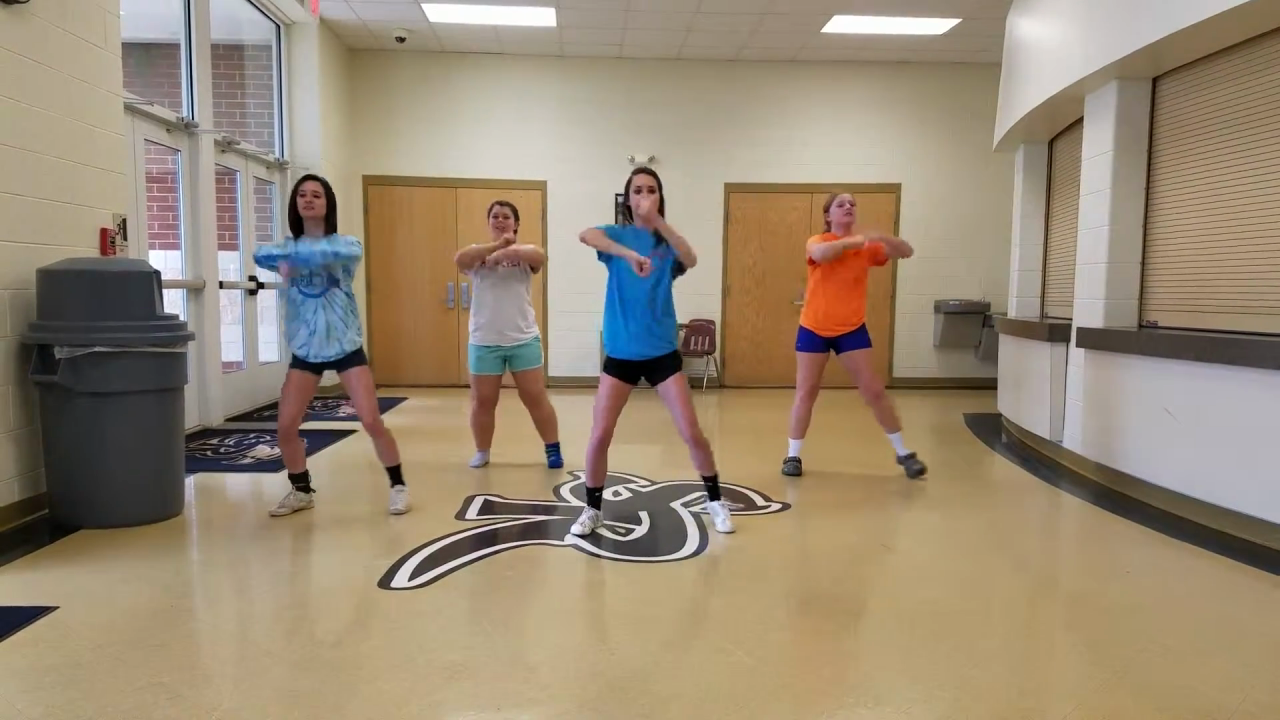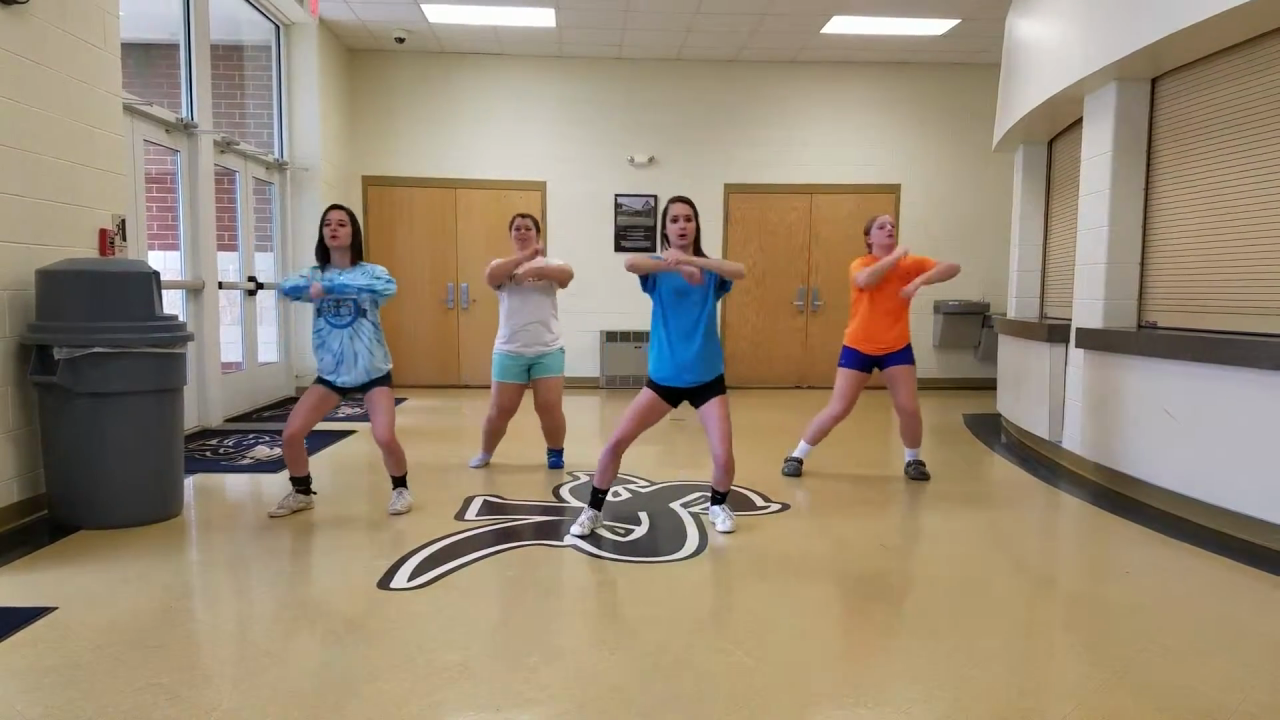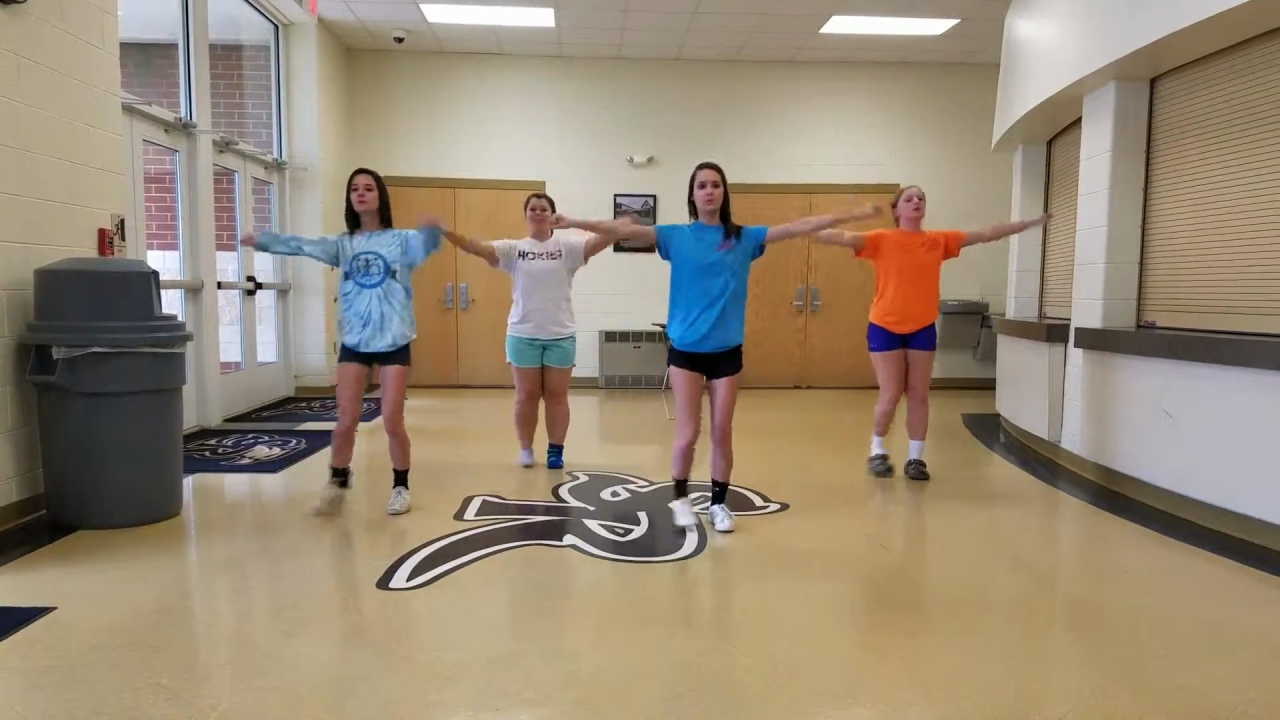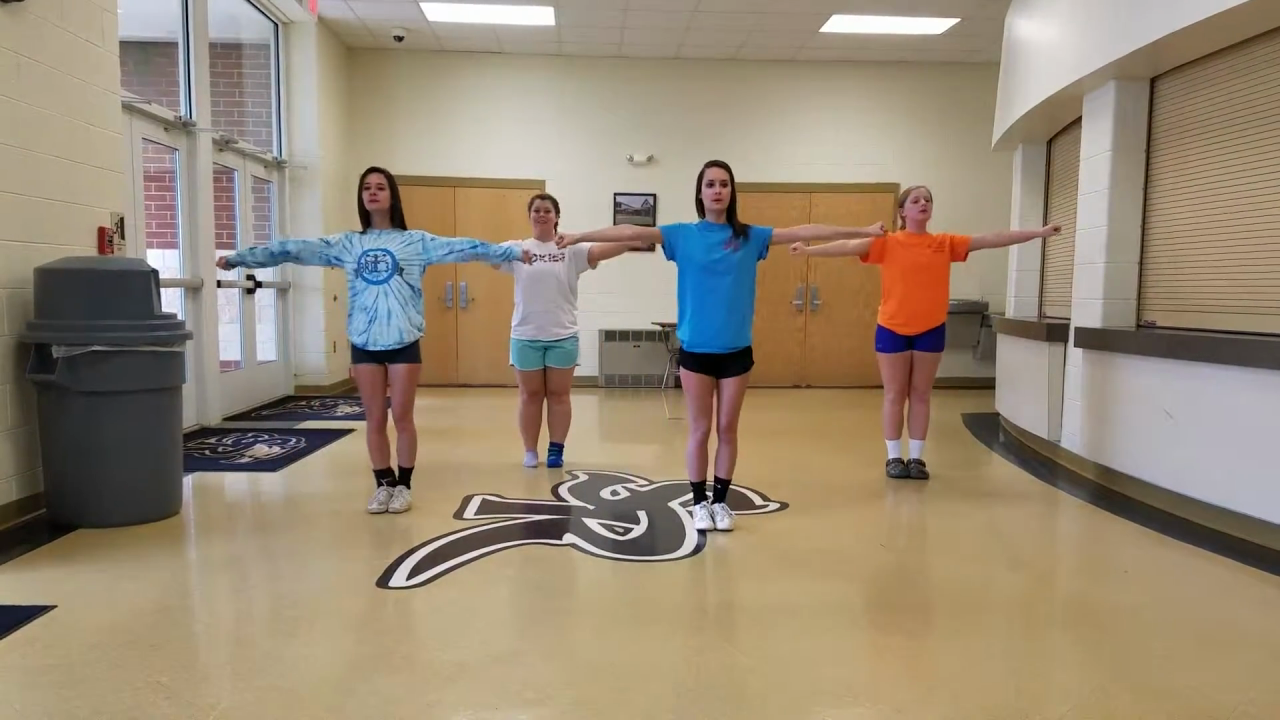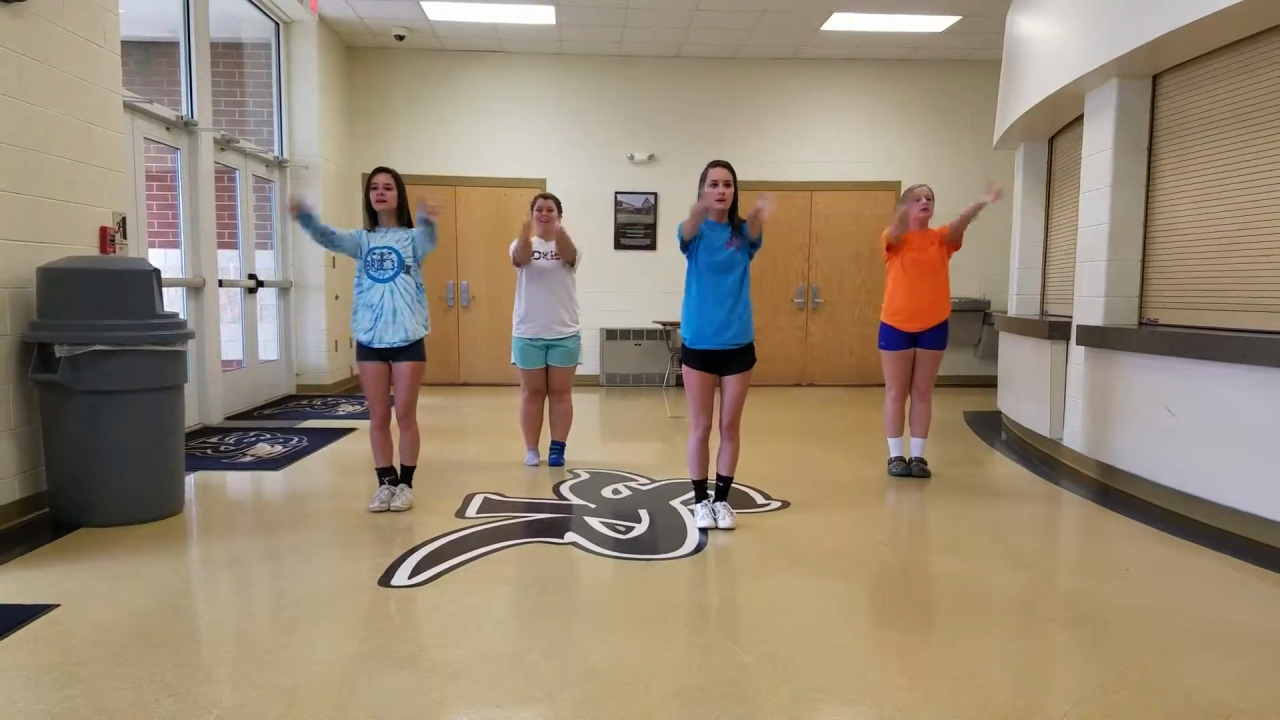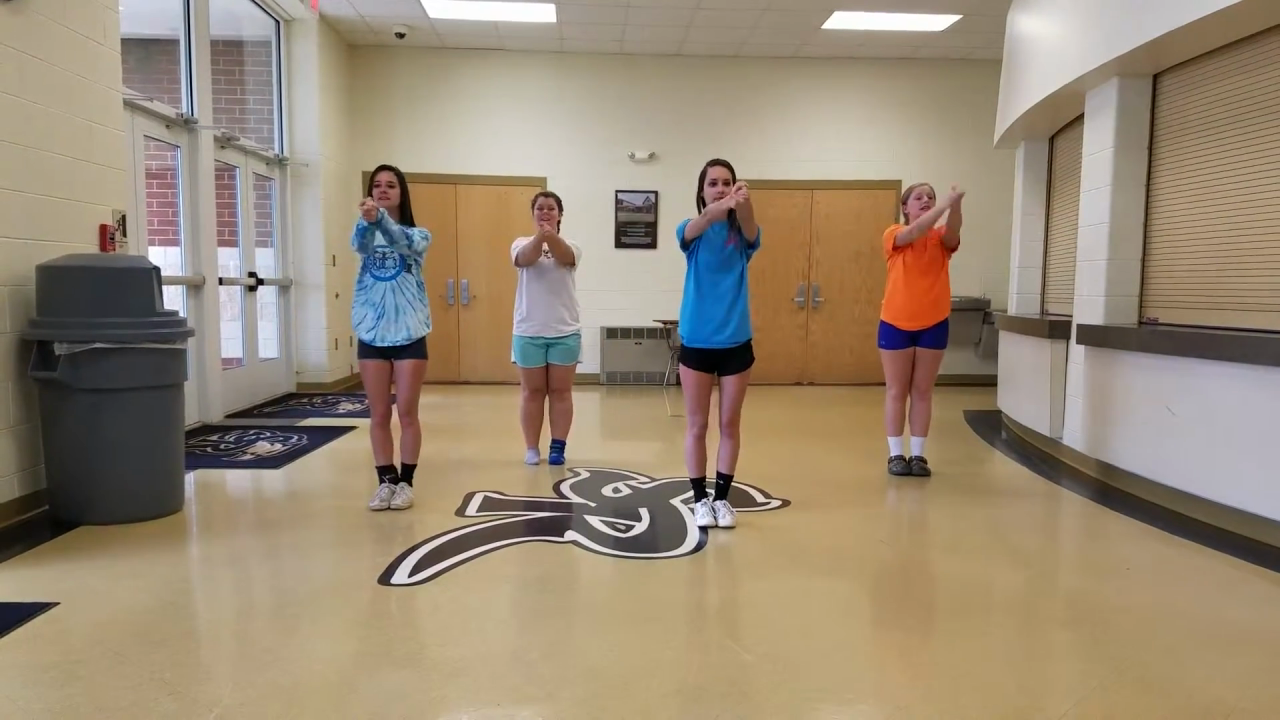
dt=0.3s
person 1, frame 1
left shoulder: (670, 243)
right shoulder: (616, 236)
left elbow: (691, 259)
right elbow: (584, 235)
left wrist: (659, 224)
right wrist: (628, 254)
left hip: (663, 354)
right hip: (620, 354)
left knee: (692, 434)
right knee: (599, 436)
left ankle: (715, 499)
right ankle: (593, 508)
person 1, frame 2
left shoulder: (711, 269)
right shoulder: (657, 267)
left elbow: (738, 272)
right elbow: (632, 262)
left wrist: (695, 262)
right wrist: (672, 259)
left hip: (708, 380)
right hip: (663, 379)
left knee: (724, 456)
right knee: (616, 441)
left ankle: (719, 504)
right ankle: (594, 510)
person 1, frame 3
left shoulder: (744, 237)
right shoulder: (676, 235)
left elbow: (797, 229)
right elbow: (625, 230)
left wrist: (848, 216)
right wrist: (575, 223)
left hip: (726, 350)
right hip: (685, 349)
left knee: (722, 433)
right knee: (688, 434)
left ankle: (718, 503)
right ankle: (681, 498)
person 1, frame 4
left shoulder: (749, 237)
right shoulder: (682, 235)
left elbow: (802, 234)
right elbow: (631, 234)
left wrist: (861, 230)
right wrist: (580, 236)
left hip: (736, 348)
right hip: (695, 348)
left knee: (727, 429)
right knee: (700, 430)
left ankle: (720, 501)
right ankle: (699, 502)
person 1, frame 5
left shoulder: (745, 232)
right shoulder: (694, 232)
left elbow: (757, 223)
right elbow: (691, 223)
left wrist: (760, 210)
right wrist: (701, 209)
left hip: (738, 344)
right hip: (698, 344)
left knee: (730, 426)
right knee: (700, 428)
left ankle: (722, 500)
right ankle: (701, 500)
person 1, frame 6
left shoulder: (743, 234)
right shoulder: (691, 230)
left elbow: (749, 229)
right elbow: (699, 225)
left wrist: (743, 202)
right wrist: (722, 205)
left hip: (736, 342)
right hip: (696, 342)
left knee: (729, 425)
right knee: (697, 426)
left ankle: (722, 498)
right ankle: (699, 499)
person 2, frame 1
left shoulder: (348, 245)
right shoulder: (288, 247)
left elbow: (341, 253)
right elbow: (261, 256)
left wrist: (296, 260)
right wrist: (296, 258)
left hip: (346, 347)
right hip: (305, 351)
left knee: (371, 420)
right knee: (286, 425)
left ankle: (397, 486)
right ankle: (301, 490)
person 2, frame 2
left shoulder: (372, 272)
right shoulder: (315, 276)
left elbow: (386, 289)
right elbow: (287, 289)
left wrist: (333, 287)
right wrist: (317, 289)
left hip: (374, 373)
right hip: (331, 374)
left knee: (384, 437)
right knee: (291, 434)
left ankle: (400, 489)
right ankle: (301, 493)
person 2, frame 3
left shoulder: (403, 240)
right shoulder: (341, 244)
left elbow: (428, 245)
right elbow: (300, 245)
left wrist: (431, 228)
right wrist: (262, 240)
left hip: (393, 343)
right hip: (354, 344)
left knee: (392, 421)
right knee: (346, 420)
left ankle: (400, 486)
right ankle: (337, 483)
person 2, frame 4
left shoulder: (415, 241)
right shoulder: (348, 243)
left elbow: (460, 248)
right elbow: (298, 249)
left wrist: (510, 251)
right wrist: (239, 258)
left hip: (403, 341)
right hip: (364, 342)
left knee: (402, 417)
right knee: (375, 419)
left ankle: (404, 485)
right ankle: (383, 484)
person 2, frame 5
left shoulder: (413, 237)
right shoulder: (361, 239)
left elbow: (430, 237)
right elbow: (329, 237)
left wrist: (427, 219)
right wrist: (305, 216)
left hip: (407, 338)
right hip: (370, 339)
left knee: (405, 415)
right knee: (378, 417)
left ankle: (405, 483)
right ankle: (385, 482)
person 2, frame 6
left shoulder: (418, 235)
right shoulder: (368, 236)
left elbow: (402, 243)
right elbow: (360, 243)
left wrist: (379, 216)
right wrist: (367, 218)
left hip: (410, 335)
right hip: (371, 337)
left knee: (407, 413)
right knee: (379, 414)
left ankle: (406, 482)
right ankle: (386, 481)
person 3, frame 1
left shoulder: (868, 245)
right shoulder: (818, 242)
left elbow: (906, 251)
right elbow: (820, 254)
left wrist: (880, 237)
right wrist: (854, 240)
left hip: (852, 329)
right hip: (814, 328)
left knee: (875, 391)
right knee: (805, 394)
left ankle: (903, 453)
right ankle: (793, 455)
person 3, frame 2
left shoulder: (911, 265)
right shoulder: (860, 265)
left elbow: (952, 270)
right elbow: (865, 280)
left wrist: (920, 280)
right wrist: (894, 257)
left hip: (897, 348)
right hip: (858, 347)
left knee: (909, 408)
right knee: (838, 409)
left ankle: (914, 460)
right ankle: (797, 456)
person 3, frame 3
left shoulder: (938, 240)
right shoulder: (881, 240)
left elbow: (986, 234)
right elbow: (845, 239)
left wrist: (1029, 223)
right wrist: (816, 235)
left hip: (922, 329)
right hip: (884, 327)
left knee: (919, 396)
right knee: (890, 395)
left ankle: (915, 458)
right ankle: (877, 451)
person 3, frame 4
left shoulder: (945, 243)
right shoulder: (887, 243)
left elbow: (991, 240)
right elbow: (849, 247)
left wrist: (1038, 232)
right wrist: (810, 249)
left hip: (931, 329)
right hip: (893, 328)
left knee: (921, 395)
right knee: (894, 395)
left ankle: (916, 458)
right ankle: (893, 457)
person 3, frame 5
left shoulder: (943, 238)
right shoulder: (894, 237)
left elbow: (961, 223)
right elbow: (897, 228)
left wrist: (981, 204)
right wrist: (905, 209)
left hip: (934, 325)
right hip: (896, 325)
left knee: (922, 393)
right knee: (896, 392)
left ankle: (918, 455)
right ankle: (896, 455)
person 3, frame 6
left shoulder: (941, 235)
right shoulder: (894, 233)
left elbow: (952, 236)
right elbow: (914, 232)
left wrist: (954, 207)
right wrist: (941, 207)
left hip: (934, 324)
right hip: (896, 323)
left knee: (922, 391)
right knee: (897, 391)
left ankle: (917, 455)
right ankle: (895, 454)
person 4, frame 1
left shoulder: (524, 254)
right shoulder: (479, 254)
left elbow: (539, 258)
right elbow: (460, 259)
left wrist: (508, 251)
right wrist: (496, 245)
left hip: (523, 339)
right hip: (484, 341)
left knee: (535, 398)
right knee: (482, 401)
left ankle: (553, 449)
right ankle: (482, 451)
person 4, frame 2
left shoulder: (549, 267)
right shoulder: (502, 268)
left elbow: (566, 275)
right elbow: (491, 276)
left wrist: (534, 269)
right wrist: (523, 257)
left hip: (548, 350)
right hip: (510, 351)
left knee: (550, 407)
right knee: (500, 410)
left ankle: (556, 452)
right ankle: (485, 452)
person 4, frame 3
left shoulder: (567, 246)
right shoulder: (513, 248)
left elbow: (595, 244)
right elbow: (479, 248)
right wrist: (449, 235)
left hip: (560, 335)
right hip: (523, 333)
left knee: (556, 395)
right knee: (526, 395)
left ankle: (555, 449)
right ankle: (525, 448)
person 4, frame 4
left shoulder: (572, 250)
right shoulder: (516, 249)
left elbow: (600, 252)
left wrist: (629, 243)
left hip: (563, 335)
right hip: (526, 335)
left knee: (559, 394)
right knee: (530, 395)
left ankle: (556, 449)
right ankle: (530, 451)
person 4, frame 5
left shoulder: (568, 246)
right shoulder: (524, 245)
left elbow: (567, 252)
right elbow: (520, 255)
left wrist: (561, 234)
right wrist: (525, 234)
left hip: (564, 334)
right hip: (528, 333)
left knee: (560, 393)
right knee: (532, 393)
left ankle: (558, 447)
right ankle: (531, 449)
person 4, frame 6
left shoulder: (570, 246)
right shoulder: (523, 243)
left elbow: (564, 256)
right elbow: (525, 258)
left wrist: (550, 236)
right wrist: (540, 236)
left hip: (564, 332)
right hip: (528, 332)
left knee: (560, 391)
right knee: (532, 392)
left ankle: (558, 446)
right ankle: (532, 448)
